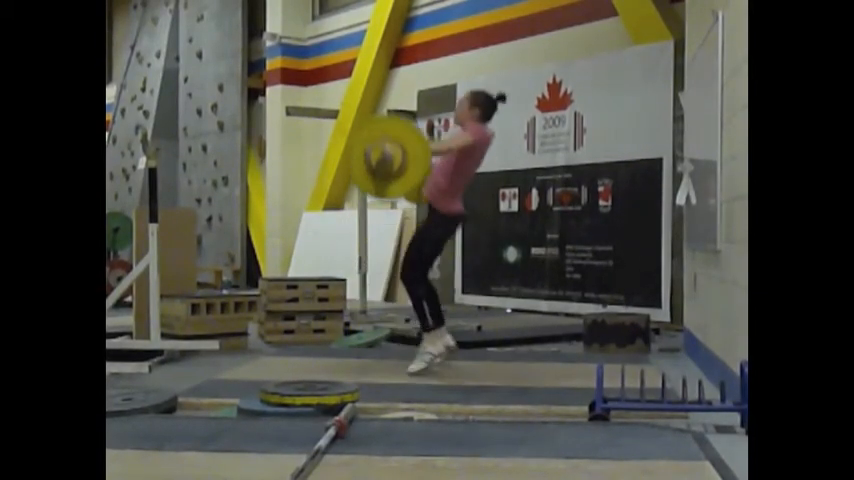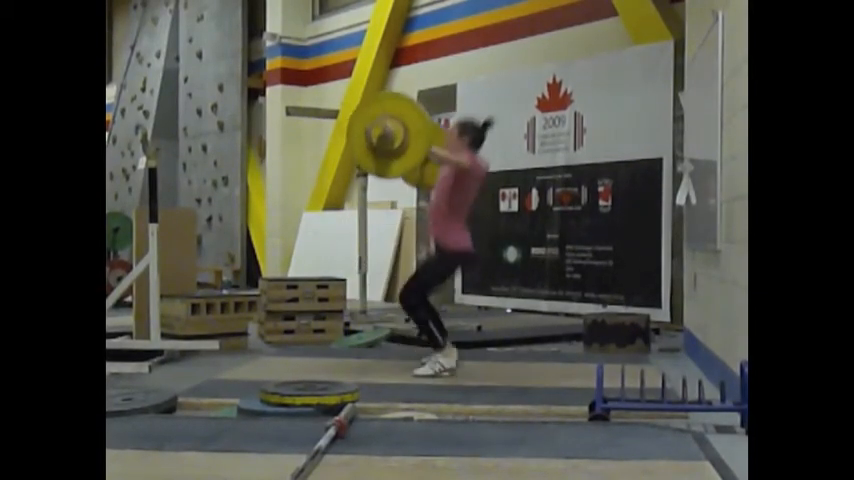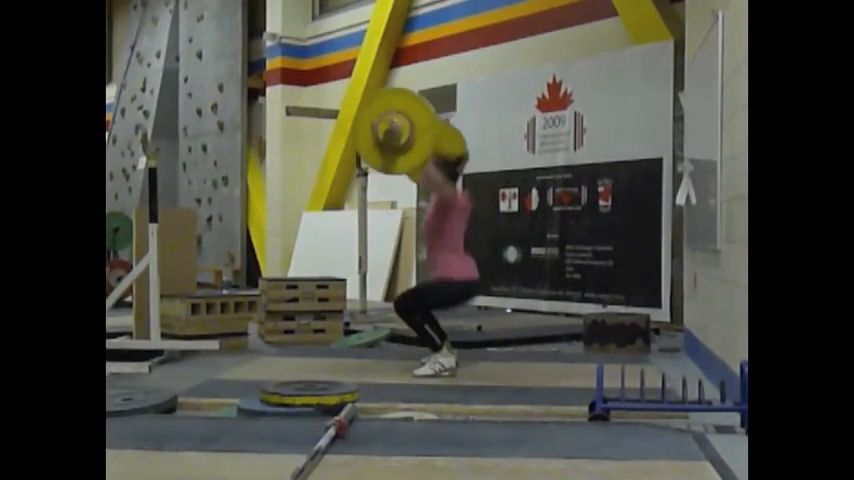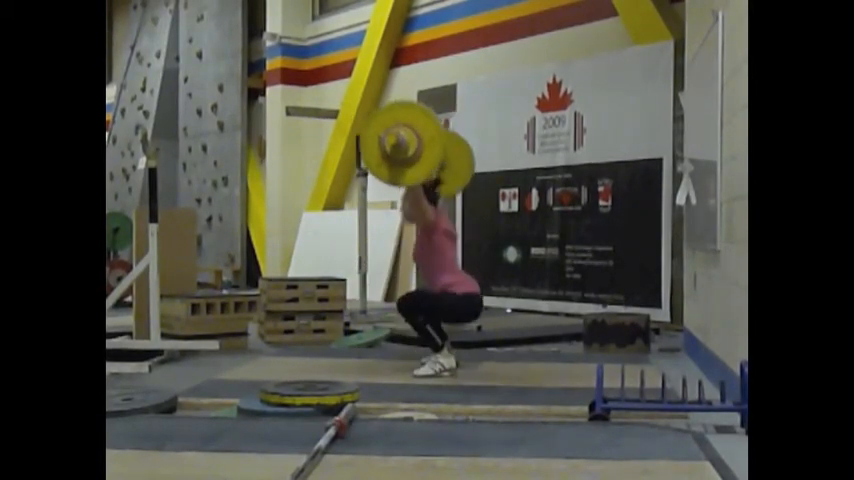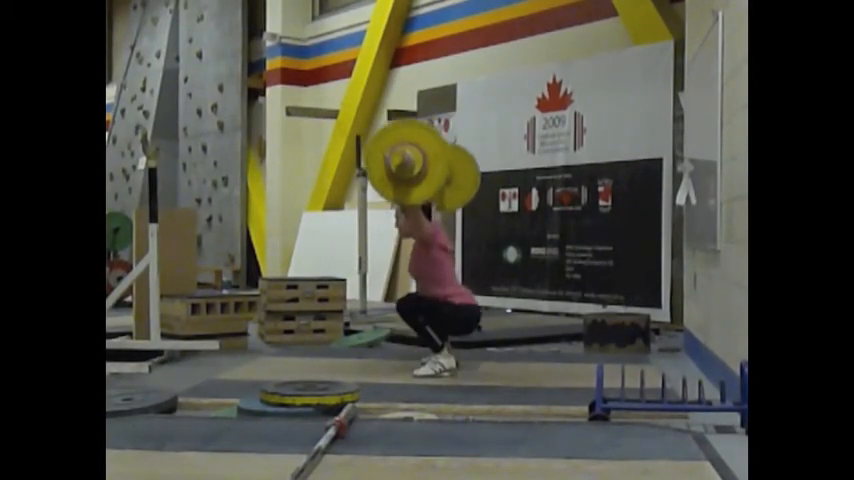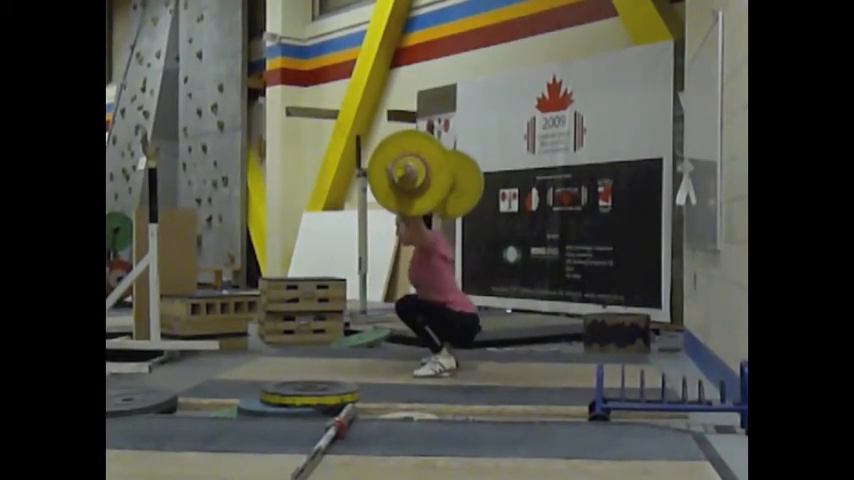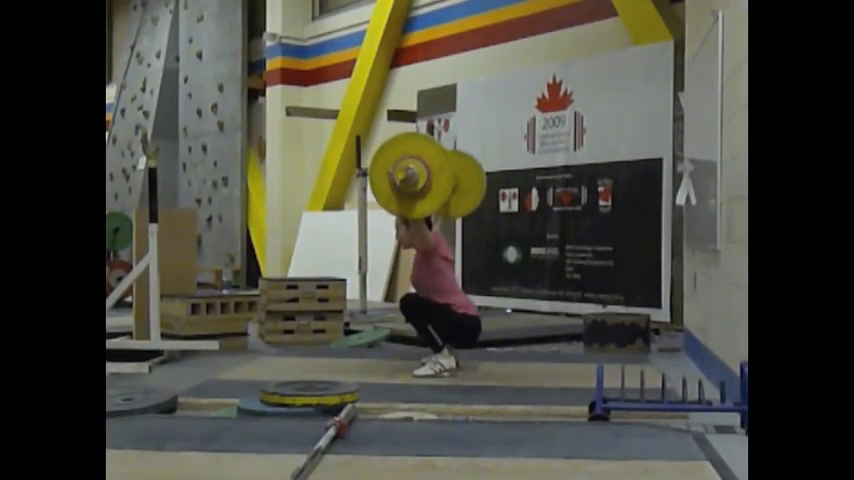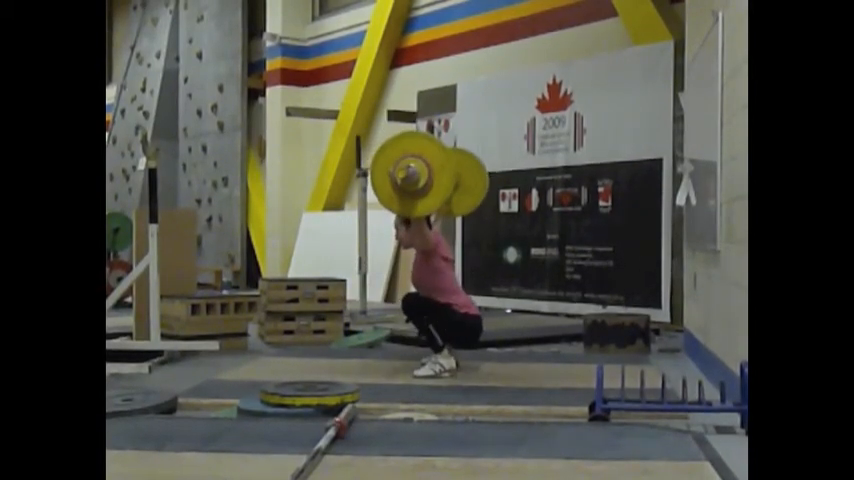
dt=0.1s
person 1, frame 1
left shoulder: (478, 133)
right shoulder: (475, 135)
left elbow: (450, 145)
right elbow: (450, 147)
left hip: (444, 213)
right hip: (442, 211)
left knee: (411, 274)
right knee: (416, 274)
left ankle: (434, 340)
right ankle: (438, 336)
person 1, frame 2
left shoulder: (469, 163)
right shoulder: (469, 165)
left elbow: (450, 158)
left hip: (453, 248)
right hip: (450, 245)
left knee: (410, 296)
right knee: (417, 294)
left ankle: (445, 355)
right ankle: (443, 349)
person 1, frame 3
left shoulder: (451, 198)
right shoulder: (453, 201)
left elbow: (432, 177)
left hip: (460, 282)
right hip: (460, 280)
left knee: (405, 304)
right knee: (414, 304)
left ankle: (443, 357)
right ankle: (443, 349)
person 1, frame 4
left shoulder: (430, 222)
right shoulder: (435, 222)
left elbow: (416, 195)
left hip: (464, 299)
right hip: (465, 295)
left knee: (408, 304)
right knee: (417, 303)
left ankle: (444, 358)
right ankle: (443, 350)
person 1, frame 5
left shoulder: (428, 236)
right shoulder: (433, 233)
left elbow: (414, 209)
left hip: (462, 313)
right hip: (462, 310)
left knee: (408, 305)
right knee: (413, 305)
left ankle: (444, 359)
right ankle: (443, 352)
person 1, frame 6
left shoulder: (429, 245)
right shoulder: (435, 239)
left elbow: (415, 218)
left hip: (461, 321)
right hip: (462, 317)
left knee: (406, 305)
left ankle: (443, 359)
right ankle: (444, 352)
person 1, frame 7
left shoulder: (428, 247)
right shoulder: (432, 245)
left elbow: (418, 221)
left hip: (464, 325)
right hip: (463, 320)
left knee: (409, 303)
left ankle: (444, 359)
right ankle: (444, 352)
person 1, frame 8
left shoulder: (429, 246)
right shoulder: (434, 240)
left elbow: (419, 222)
left hip: (466, 324)
right hip: (464, 320)
left knee: (412, 302)
left ankle: (444, 359)
right ankle: (444, 352)
